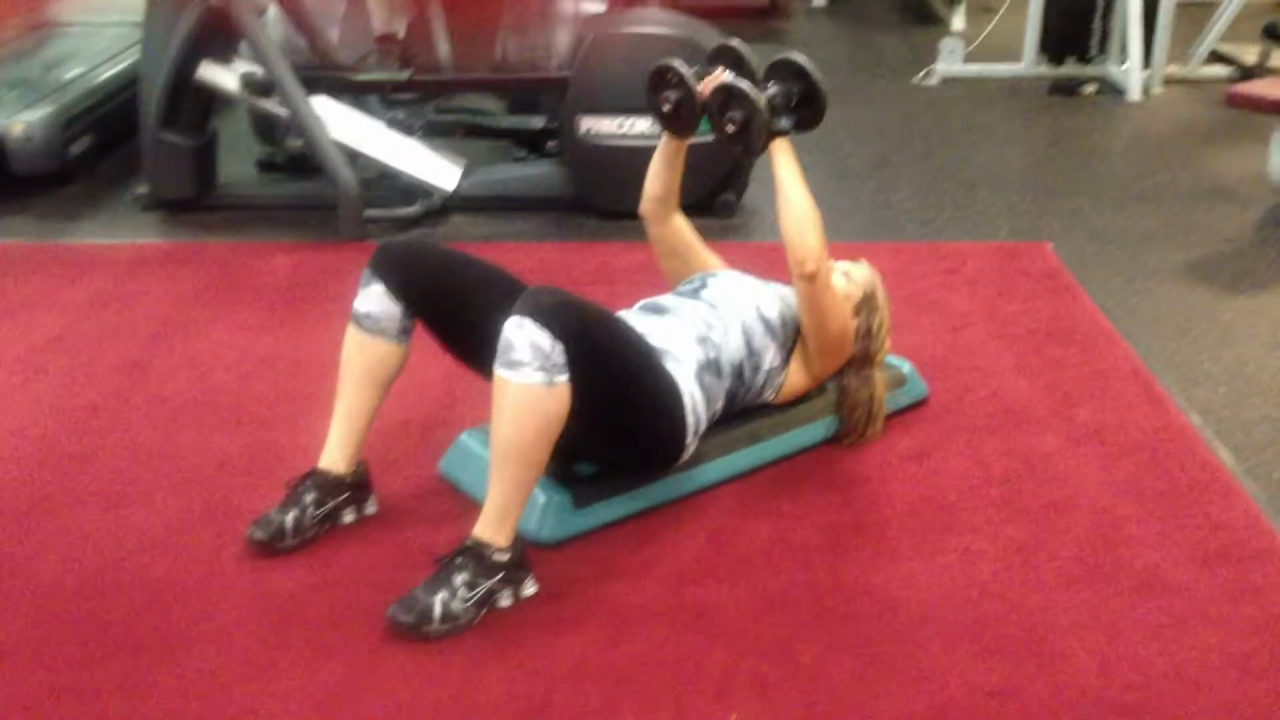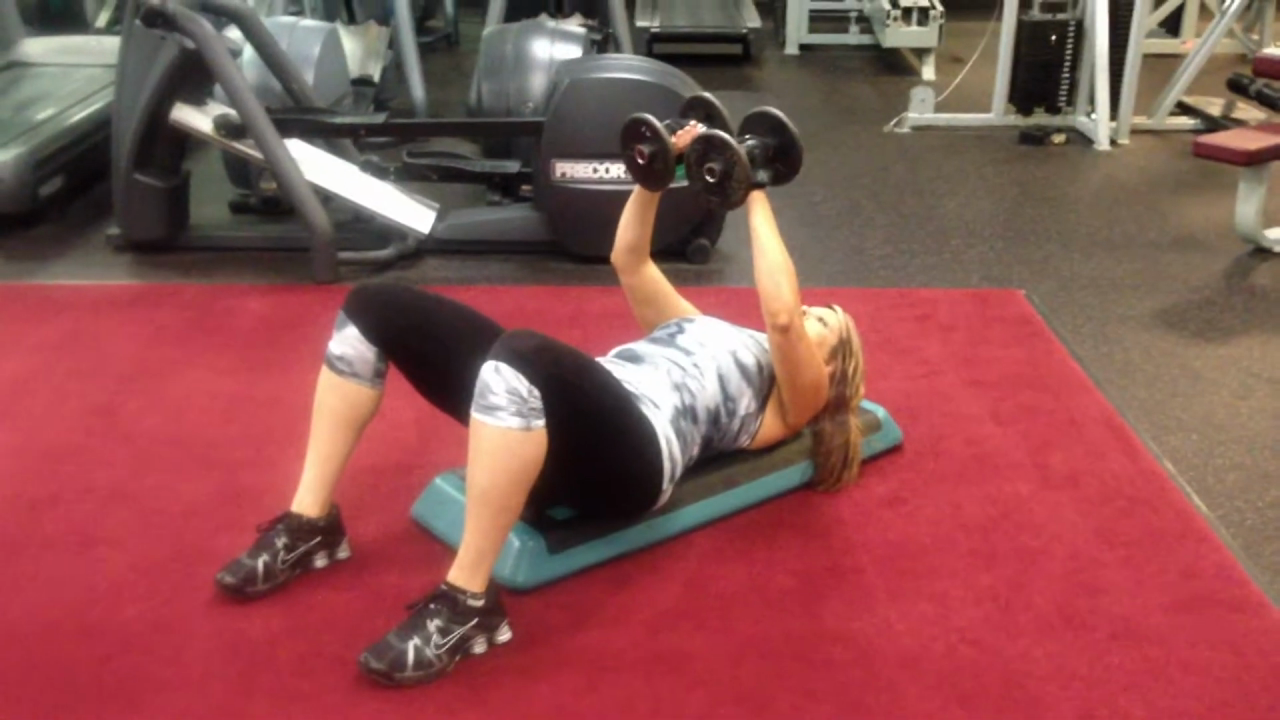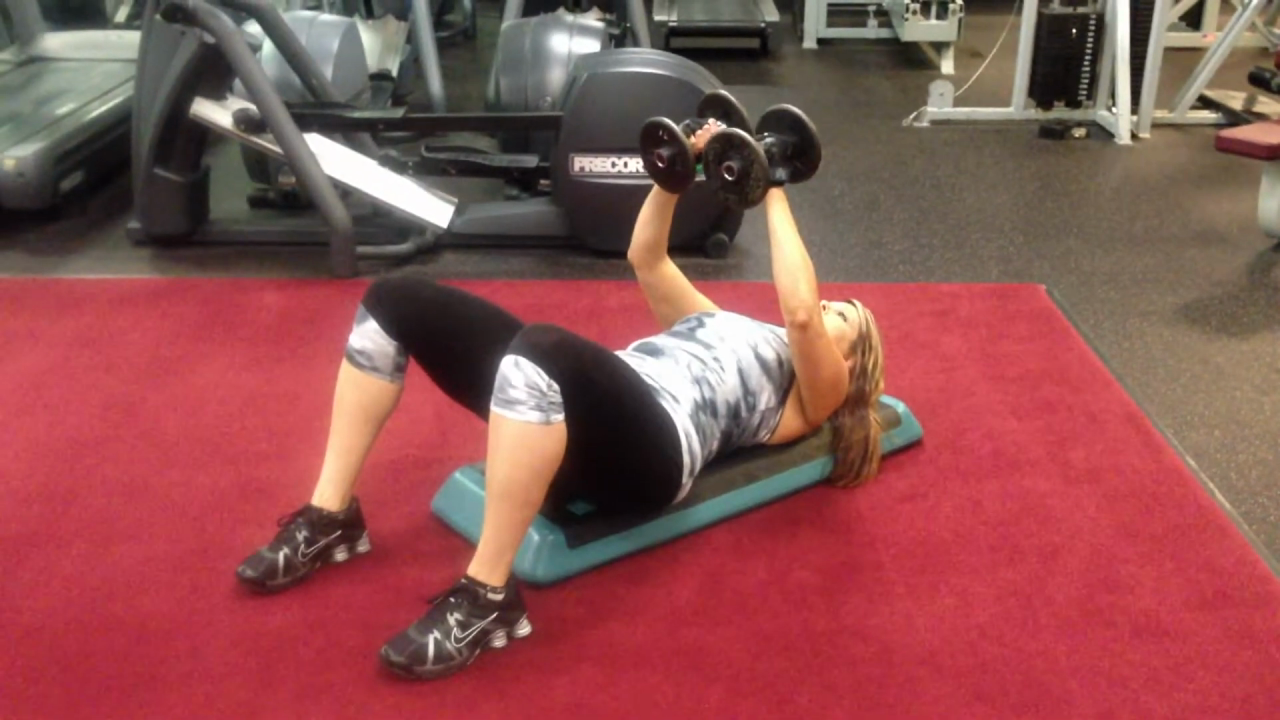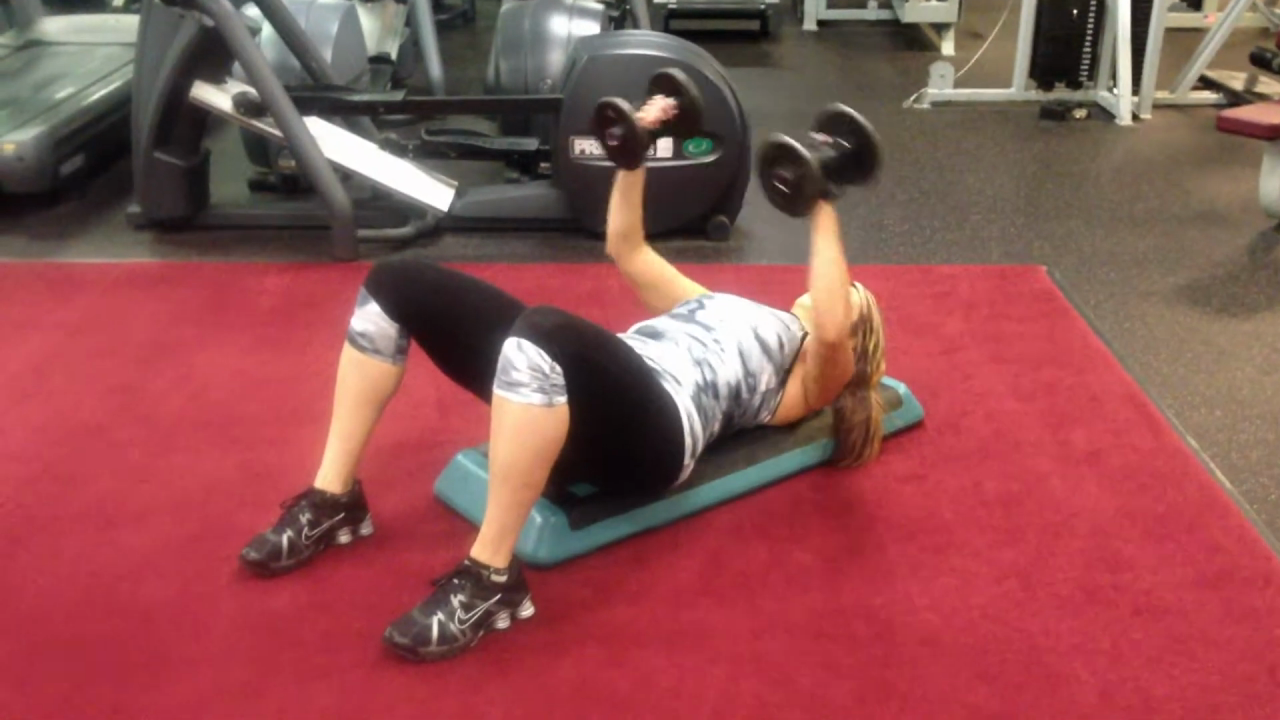
dt=1s
person 1, frame 1
left shoulder: (820, 348)
right shoulder: (737, 287)
left elbow: (807, 262)
right elbow: (659, 214)
left wrist: (780, 146)
left hip: (656, 403)
right hip: (584, 365)
left knee: (543, 310)
right knee: (399, 263)
left ankle: (493, 556)
right ankle: (338, 479)
person 1, frame 2
left shoulder: (796, 395)
right shoulder: (709, 331)
left elbow: (782, 315)
right elbow: (631, 262)
left wrist: (756, 198)
left hip: (634, 448)
right hip: (562, 408)
left knee: (521, 354)
right knee: (375, 308)
left ankle: (467, 602)
right ankle: (310, 524)
person 1, frame 3
left shoulder: (815, 391)
right shoulder: (727, 327)
left elbow: (800, 311)
right elbow: (647, 259)
left wrist: (774, 196)
left hip: (653, 444)
right hip: (585, 403)
left knee: (540, 347)
right knee: (395, 299)
left ankle: (487, 596)
right ankle: (330, 517)
person 1, frame 4
left shoulder: (816, 373)
right shoulder: (719, 306)
left elbow: (827, 331)
right elbow: (627, 248)
left wrist: (823, 209)
left hip: (656, 426)
right hip: (579, 386)
left knee: (541, 329)
right knee: (397, 281)
left ankle: (490, 578)
right ankle: (333, 499)
